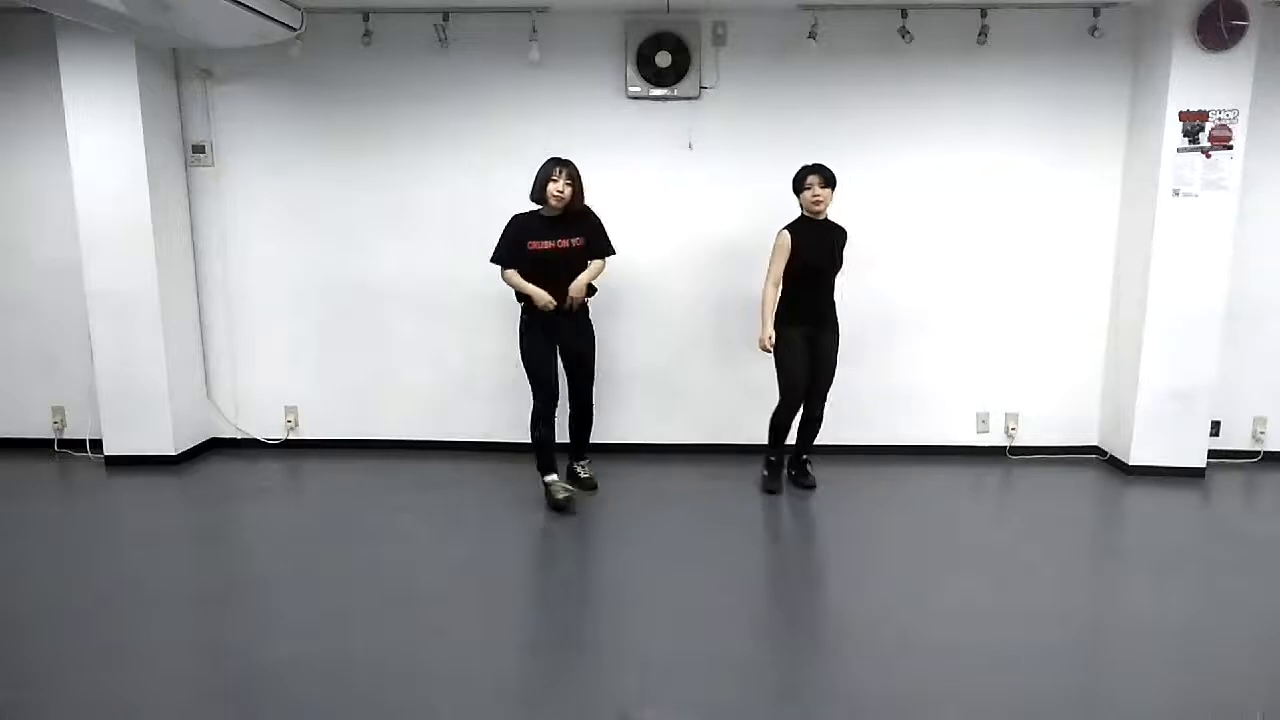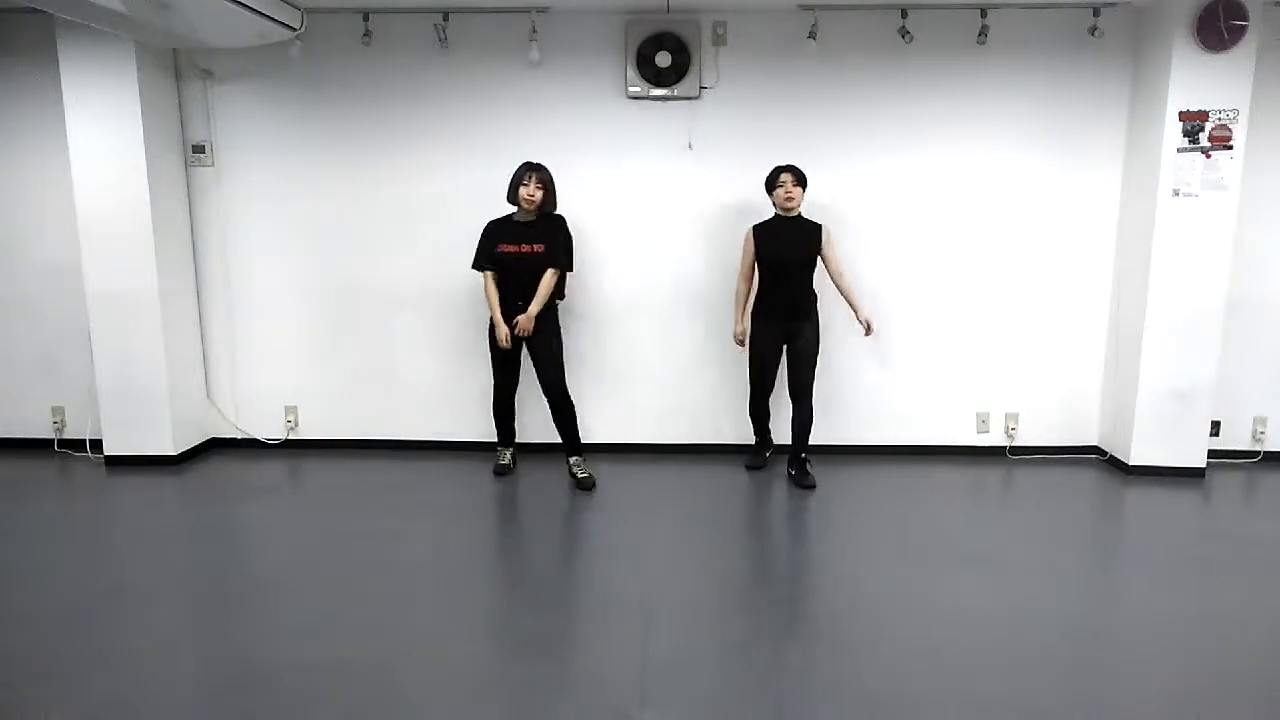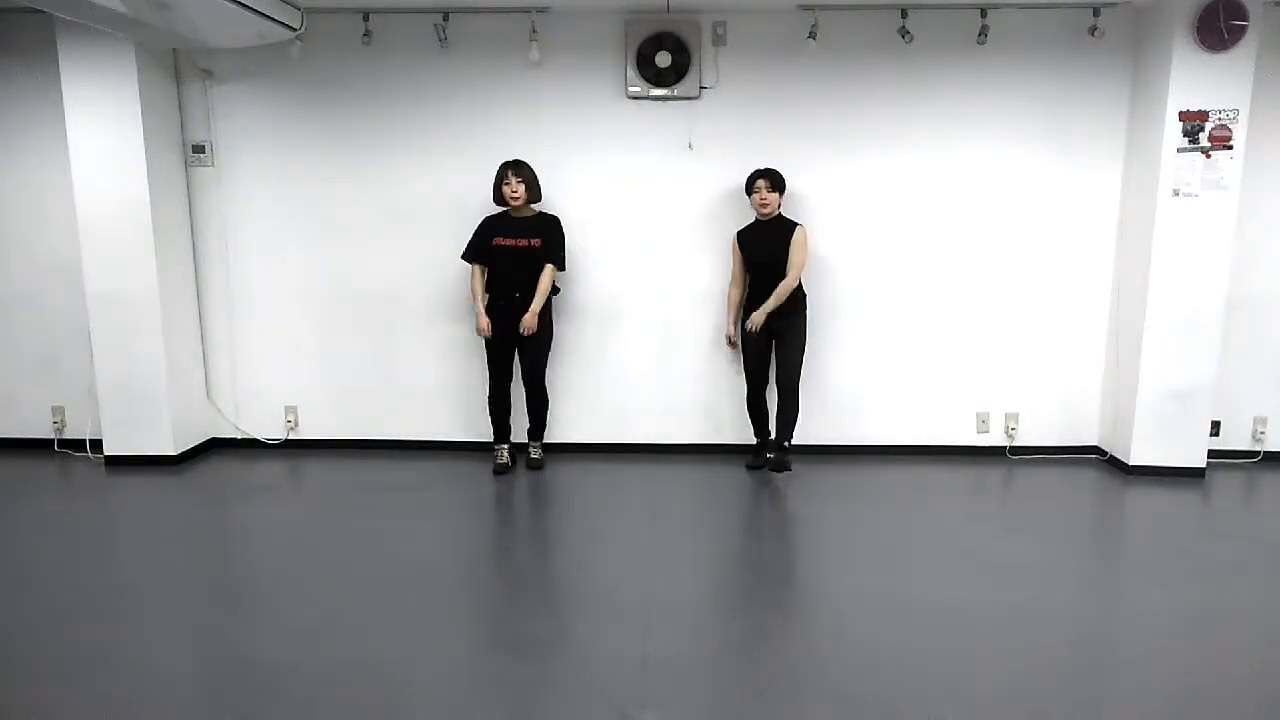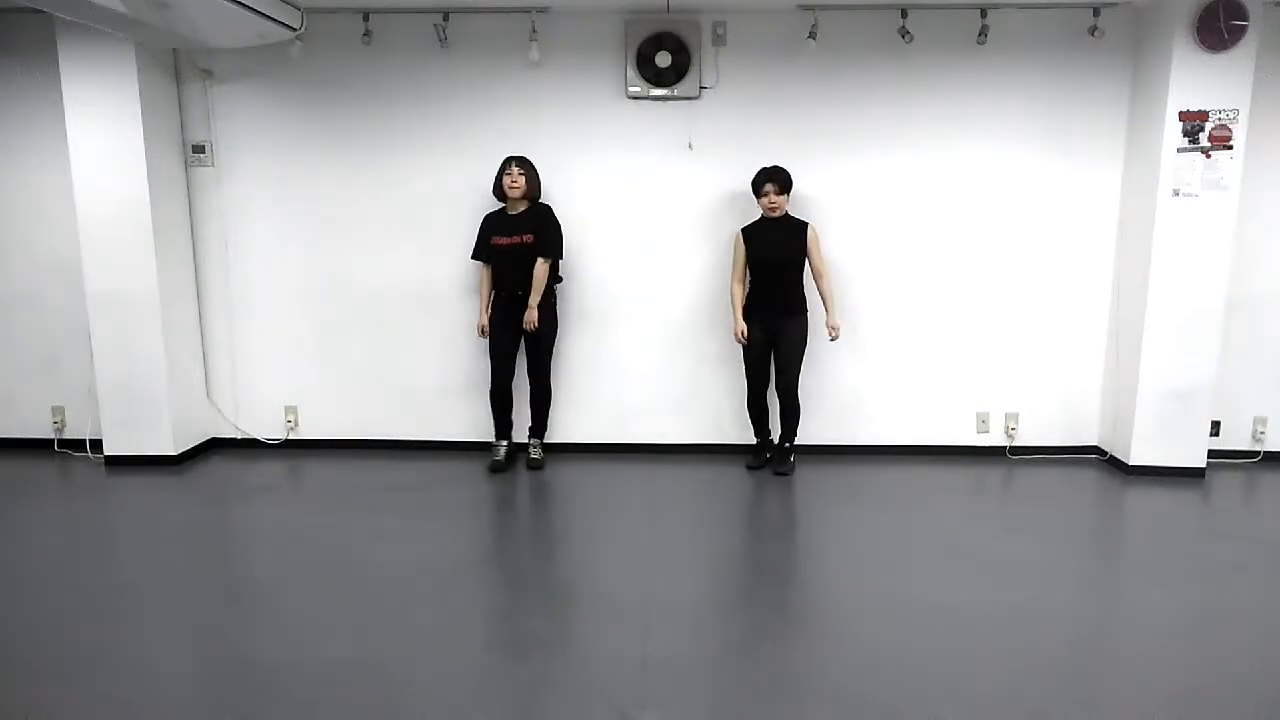
dt=0.5s
person 1, frame 1
left shoulder: (584, 219)
right shoulder: (521, 225)
left elbow: (600, 258)
right elbow: (506, 270)
left wrist: (582, 282)
right wrist: (529, 290)
left hip: (575, 319)
right hip: (535, 322)
left knee: (582, 396)
right knee: (546, 399)
left ankle: (578, 462)
right ankle: (550, 479)
person 1, frame 2
left shoulder: (555, 226)
right shoulder: (495, 229)
left elbow: (553, 273)
right elbow: (489, 277)
left wrist: (531, 314)
right wrist: (498, 321)
left hip: (542, 317)
right hip: (505, 320)
left knee: (555, 387)
right knee: (504, 389)
left ankle: (575, 459)
right ankle: (506, 449)
person 1, frame 3
left shoulder: (548, 225)
right shoulder: (490, 226)
left elbow: (550, 270)
right elbow: (477, 270)
left wrist: (534, 311)
right wrist: (480, 312)
left hip: (535, 313)
right hip: (499, 311)
left knee: (534, 381)
right knee: (499, 381)
left ankle: (536, 444)
right ankle: (502, 446)
person 1, frame 4
left shoulder: (542, 215)
right shoulder: (491, 222)
left elbow: (543, 262)
right elbow: (487, 269)
left wrist: (533, 307)
right wrist: (483, 312)
left hip: (539, 306)
right hip: (503, 308)
left knee: (539, 377)
right knee: (500, 376)
left ankle: (536, 442)
right ankle: (502, 443)
person 2, frame 1
left shoulder: (839, 234)
right shoulder: (789, 235)
right elbow: (773, 283)
right wrist: (766, 327)
left hip: (827, 327)
right hip: (792, 327)
left knee: (816, 399)
right knee: (792, 399)
left ankle: (800, 462)
right ankle: (773, 464)
person 2, frame 2
left shoulder: (817, 232)
right shoulder: (758, 233)
left elbow: (837, 274)
right elbow: (745, 279)
left wrist: (858, 310)
right wrist: (739, 320)
left hip: (804, 322)
right hip: (765, 321)
left knee: (802, 393)
right knee: (760, 389)
left ankle: (798, 461)
right ankle: (762, 443)
person 2, frame 3
left shoulder: (795, 231)
right shoulder: (742, 237)
left elbow: (791, 278)
right elbow: (737, 283)
left wrist: (763, 313)
right wrist: (731, 323)
left hip: (790, 317)
right hip: (753, 318)
left knee: (787, 383)
right knee: (755, 386)
left ankle: (782, 447)
right ankle: (763, 443)
person 2, frame 4
left shoulder: (804, 230)
right shoulder: (746, 235)
left elbow: (820, 274)
right elbow: (738, 281)
left wrist: (831, 314)
right wrist: (738, 318)
left hip: (792, 319)
right hip: (756, 320)
left knee: (788, 386)
right knee: (756, 387)
left ankle: (786, 448)
right ankle: (763, 444)
